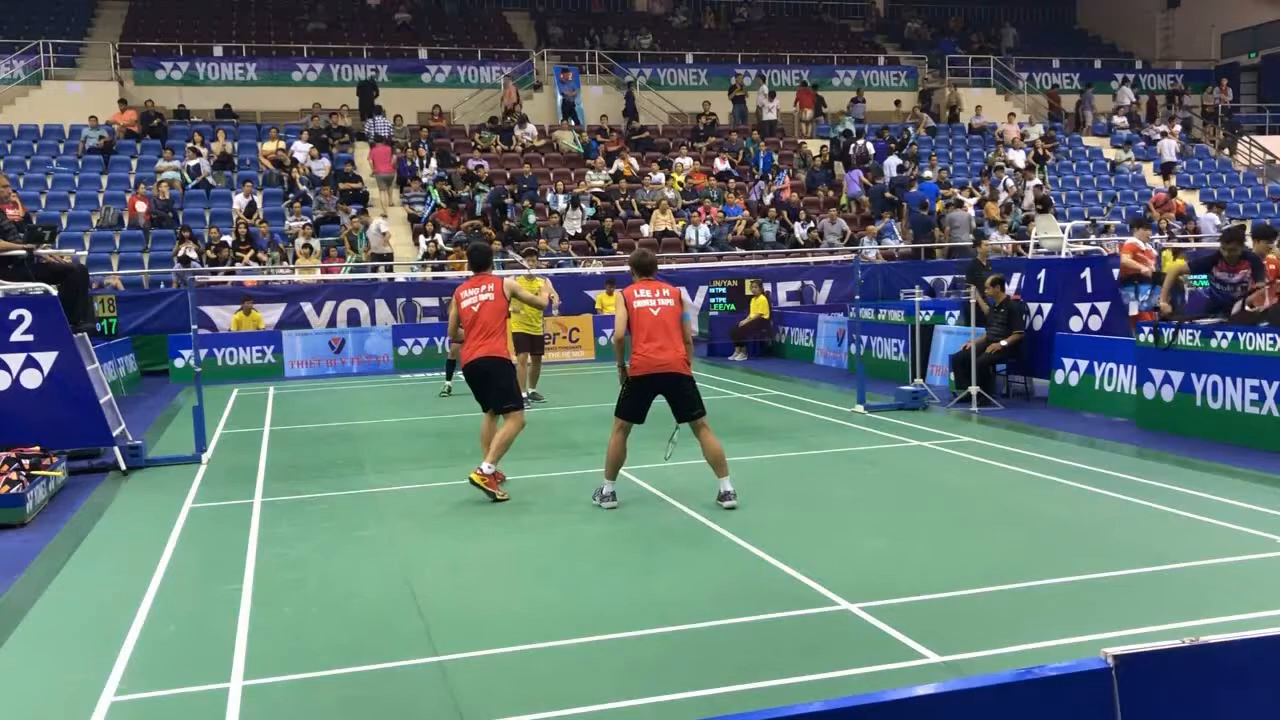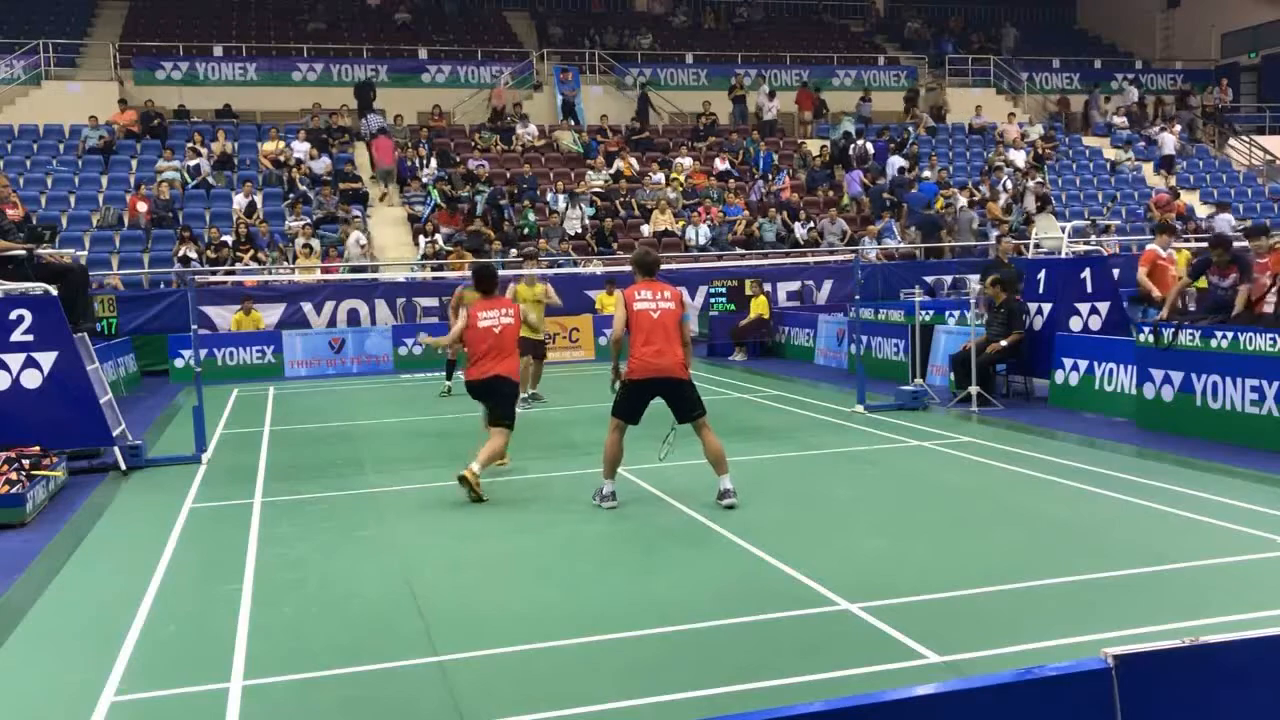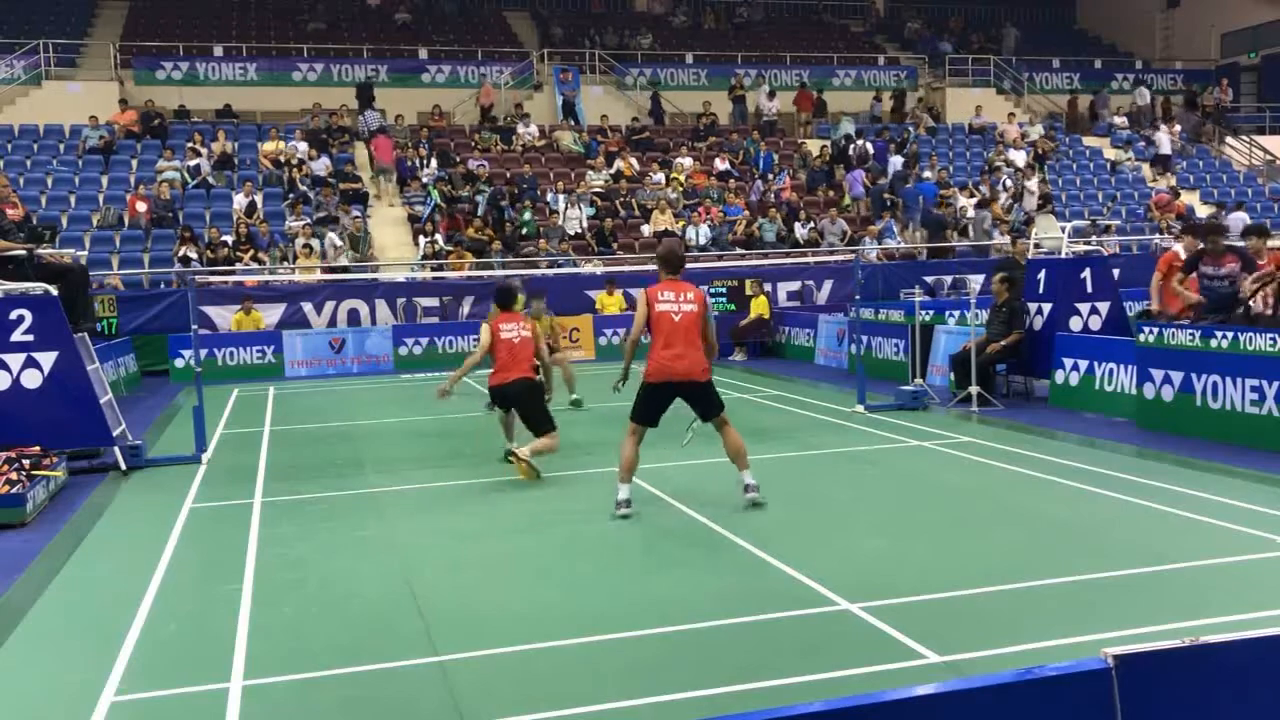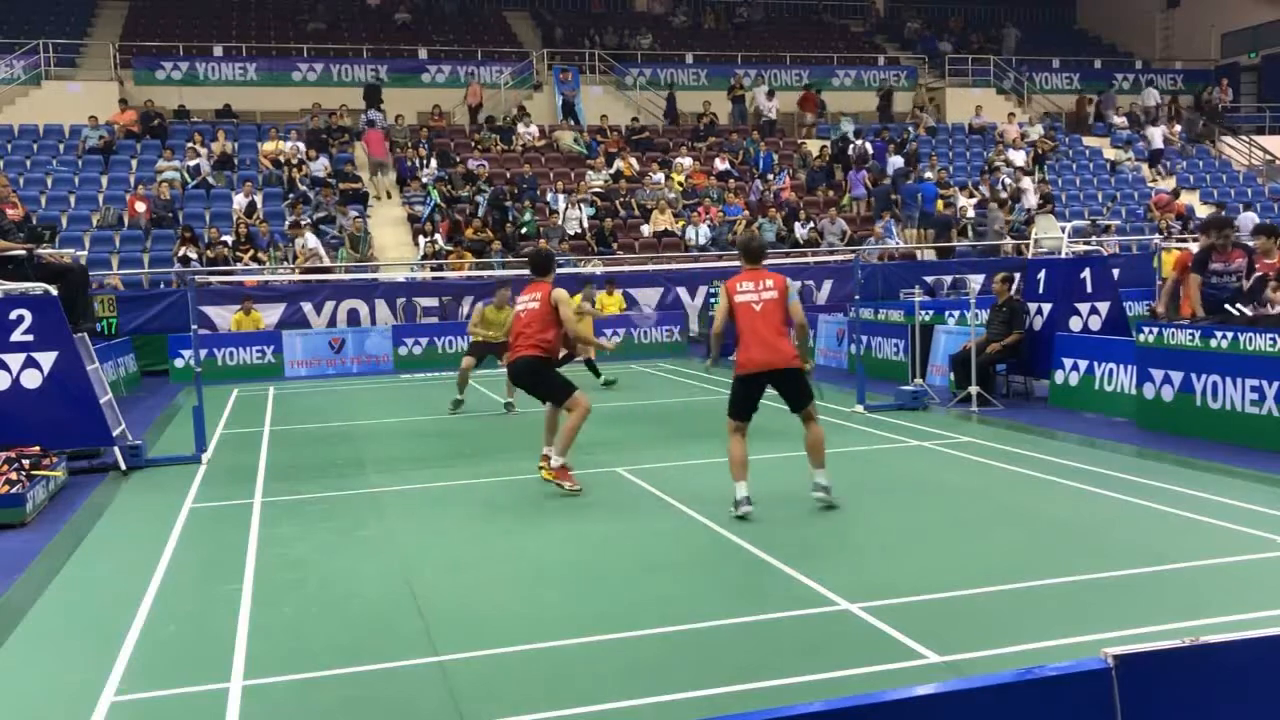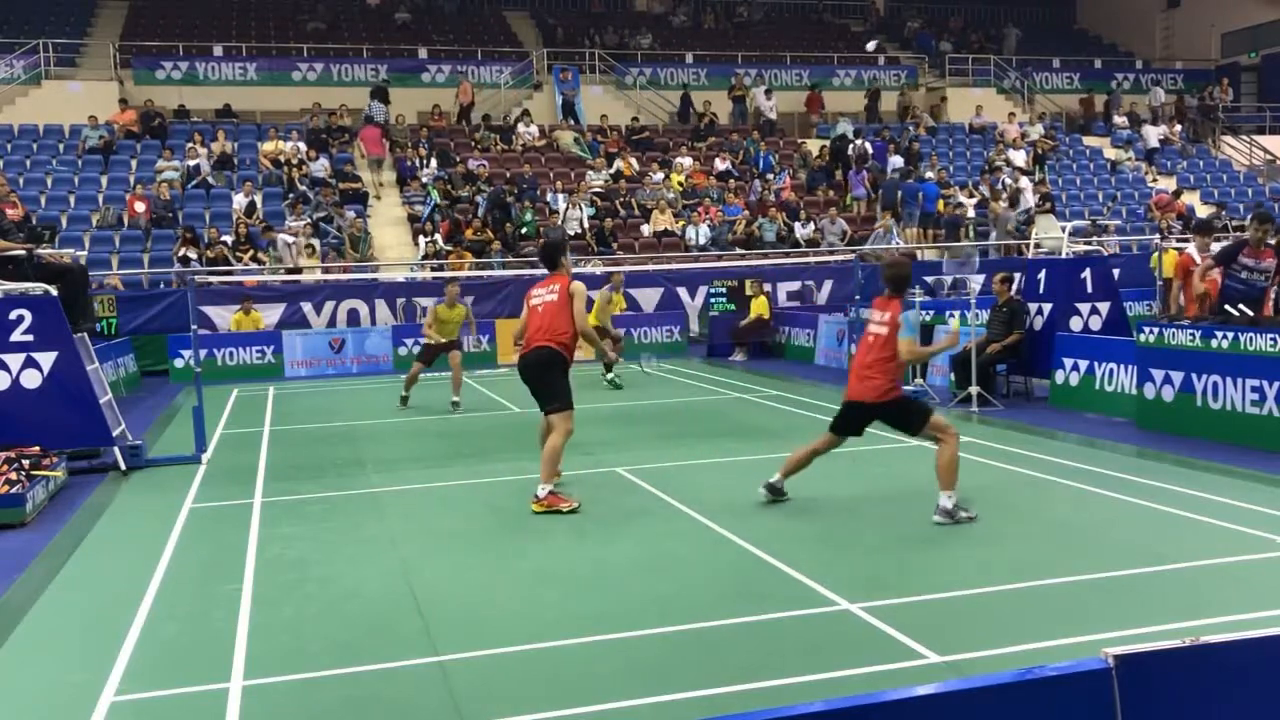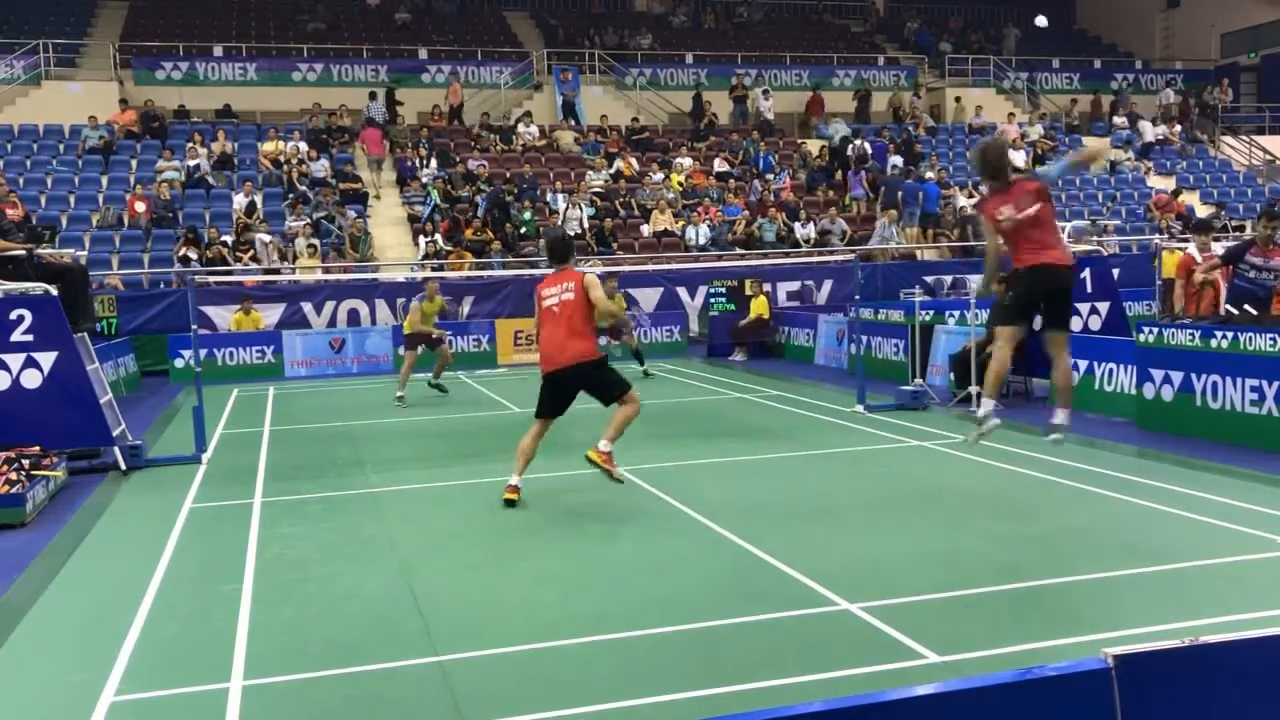
dt=0.4s
person 1, frame 1
left shoulder: (626, 294)
right shoulder: (675, 293)
left elbow: (620, 335)
right elbow: (688, 339)
left wrist: (621, 365)
right wrist: (686, 370)
left hip: (642, 369)
right hip: (677, 368)
left knee: (620, 428)
right knee: (702, 428)
left ankle: (608, 491)
right ankle: (726, 490)
person 1, frame 2
left shoulder: (626, 295)
right shoulder: (677, 295)
left elbow: (617, 336)
right elbow: (686, 341)
left wrist: (615, 367)
right wrist: (685, 371)
left hip: (639, 372)
right hip: (675, 371)
left knee: (616, 428)
right knee: (703, 427)
left ankle: (607, 491)
right ankle: (726, 488)
person 1, frame 3
left shoulder: (648, 294)
right shoulder: (700, 295)
left elbow: (634, 335)
right elbow: (711, 342)
left wrist: (624, 371)
right wrist: (707, 369)
left hip: (659, 374)
right hip: (695, 373)
left knee: (633, 434)
right knee: (724, 425)
left ankle: (623, 497)
right ankle: (749, 484)
person 1, frame 4
left shoulder: (730, 287)
right shoulder: (782, 281)
left elbow: (717, 330)
right elbow: (800, 322)
left wrist: (713, 357)
right wrist: (805, 357)
left hip: (748, 366)
right hip: (784, 362)
left knee: (736, 431)
right knee: (810, 419)
left ankle: (741, 496)
right ankle: (820, 484)
person 1, frame 5
left shoulder: (877, 304)
right shoulder: (907, 313)
right elbow: (907, 356)
right wrist: (944, 346)
left hip: (858, 392)
right hip: (885, 395)
left knee: (828, 442)
right knee: (948, 435)
left ankle: (775, 483)
right ankle: (946, 505)
person 1, frame 6
left shoulder: (986, 208)
right shoulder: (1035, 182)
left elbow: (994, 256)
right elbow: (1078, 159)
left wrist: (986, 283)
left hip: (1027, 273)
right hip: (1057, 270)
left knee: (1004, 343)
right knee: (1058, 350)
left ankle: (987, 411)
right ankle: (1060, 420)
person 2, frame 1
left shoulder: (459, 292)
right shoulder: (504, 283)
left elbow: (452, 335)
right elbow: (541, 303)
right wrist: (545, 290)
left hip: (469, 362)
right hip: (494, 359)
left knee: (491, 413)
right knee: (515, 419)
left ankle: (488, 470)
right ankle: (485, 471)
person 2, frame 2
left shoulder: (468, 310)
right shoulder: (517, 307)
left elbow: (449, 341)
left wrist: (428, 340)
left hip: (475, 379)
right hip: (506, 379)
left knee: (492, 406)
right knee: (500, 436)
left ankle: (496, 454)
right ankle: (473, 471)
person 2, frame 3
left shoulder: (489, 326)
right shoulder: (530, 324)
left elbow: (478, 355)
right elbow: (545, 361)
left wrist: (451, 381)
right wrist: (548, 388)
left hip: (498, 388)
right hip: (526, 384)
left knee: (506, 407)
right knee: (551, 441)
left ankle: (512, 449)
right ankle: (525, 452)
person 2, frame 4
left shoulder: (522, 295)
right shoulder: (557, 294)
left elbow: (511, 331)
right elbow: (573, 332)
right wrist: (601, 344)
left hip: (515, 365)
right hip: (535, 362)
left knee: (557, 399)
right knee: (581, 406)
left ankle: (548, 456)
right ankle: (556, 465)
person 2, frame 5
left shoulder: (533, 292)
right shoulder: (574, 286)
left elbow: (518, 334)
right elbow: (582, 327)
right wrist: (606, 352)
left hip: (527, 360)
right hip: (549, 359)
left knee: (553, 414)
right knee: (564, 426)
left ankle: (549, 469)
right ankle: (544, 495)
person 2, frame 6
left shoulder: (540, 289)
right shoulder: (586, 279)
right elbow: (606, 309)
left hip: (552, 366)
right hip: (586, 361)
left knee: (539, 426)
right knee: (631, 403)
left ankle: (513, 484)
right ankle: (602, 450)
